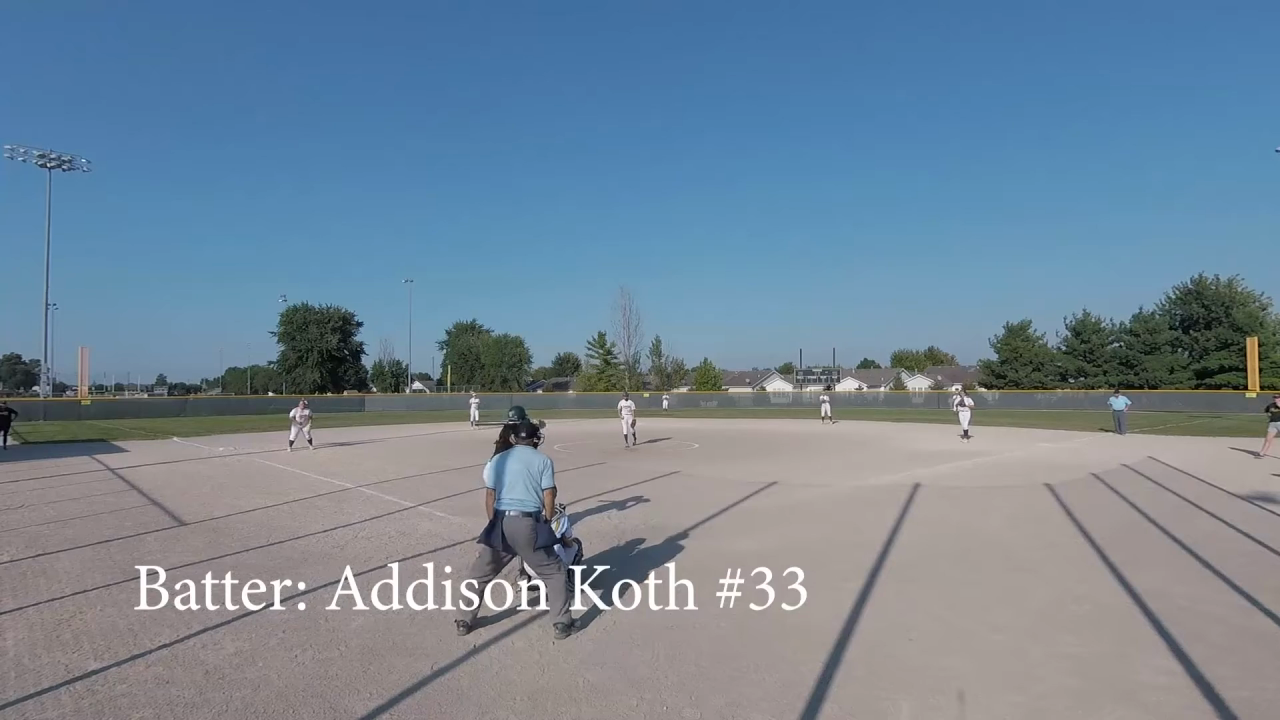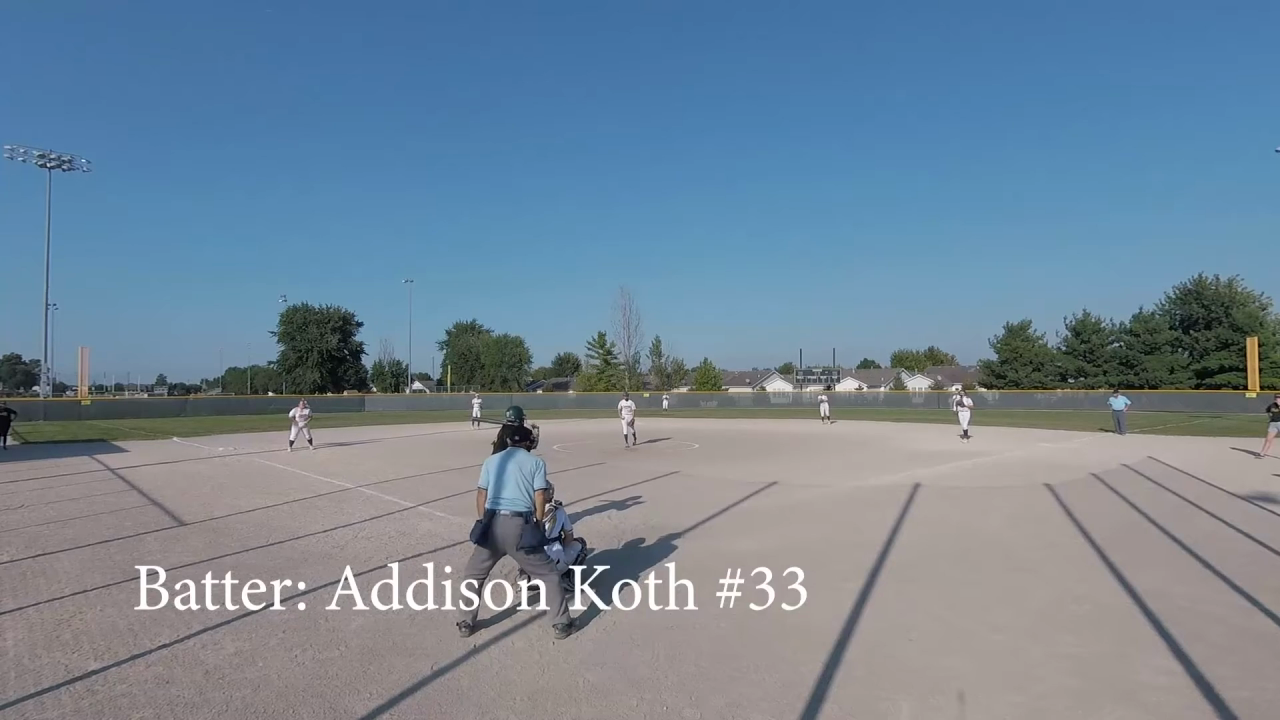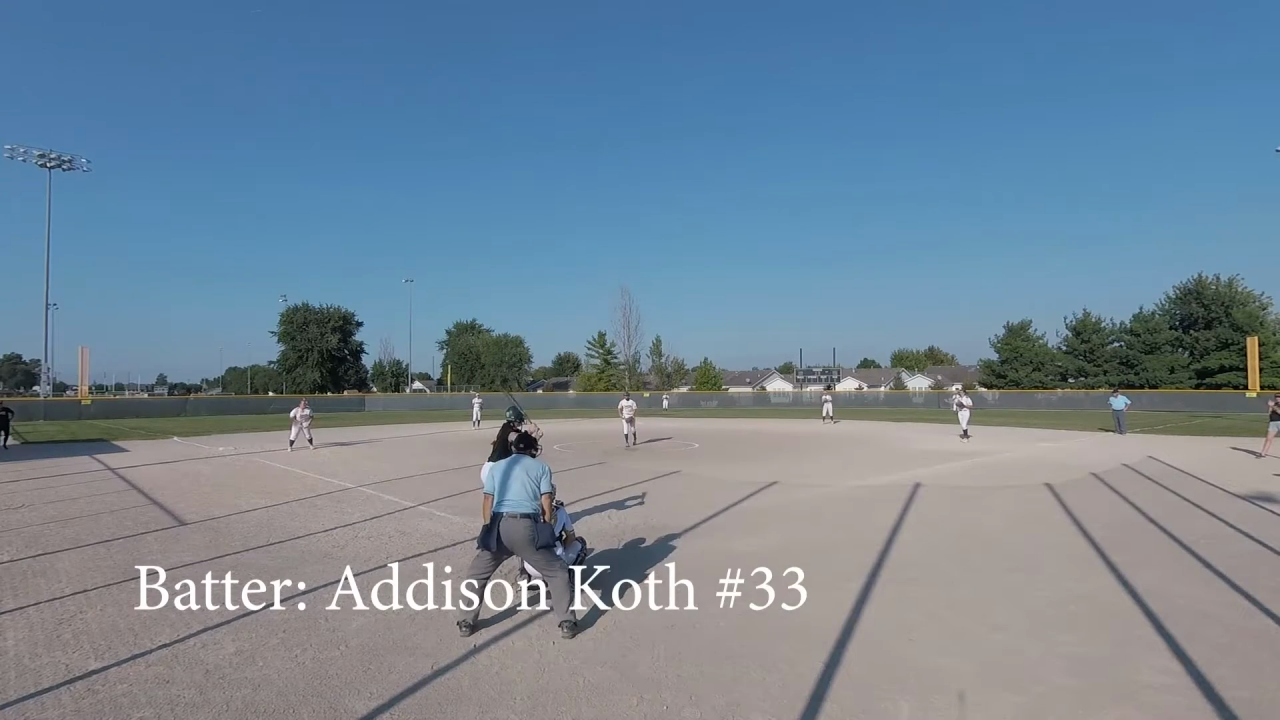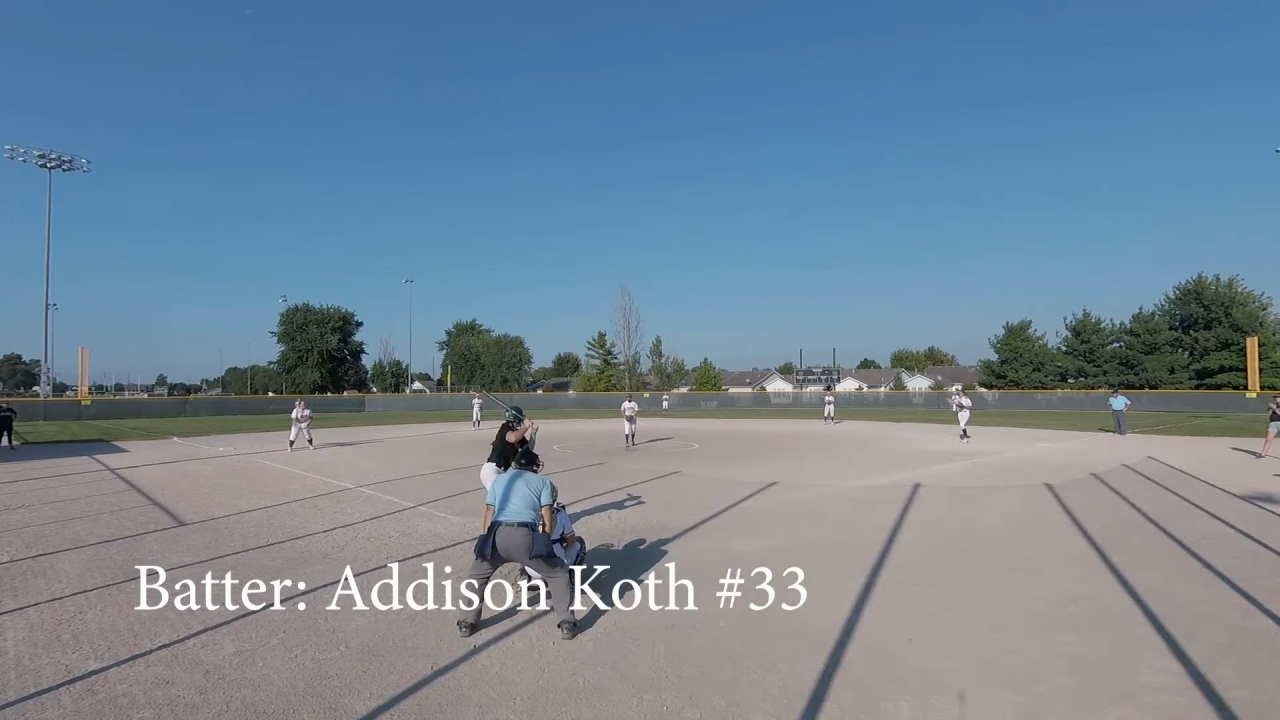
dt=0.5s
person 1, frame 1
left shoulder: (498, 459)
right shoulder: (543, 460)
left elbow: (490, 495)
right elbow: (549, 496)
right wrist: (547, 524)
left hip: (502, 524)
right hip: (529, 524)
left knee: (479, 573)
right knee: (555, 573)
left ankle: (465, 621)
right ankle: (562, 624)
person 1, frame 2
left shoulder: (491, 460)
right shoulder: (536, 462)
left elbow: (481, 494)
right elbow: (540, 497)
left wrist: (483, 523)
right wrist: (538, 525)
left hip: (493, 523)
right hip: (520, 525)
left knee: (474, 573)
right knee: (548, 574)
left ankle: (466, 622)
right ankle: (561, 624)
person 1, frame 3
left shoulder: (497, 466)
right shoulder: (541, 467)
left elbow: (487, 500)
right elbow: (546, 502)
left wrist: (488, 530)
left hip: (499, 526)
right hip: (527, 527)
left knee: (477, 574)
right knee: (557, 572)
left ankle: (466, 622)
right ankle: (567, 623)
person 1, frame 4
left shoulder: (500, 479)
right shoulder: (541, 481)
left elbow: (489, 511)
right elbow: (547, 513)
left wrist: (486, 540)
right wrist: (545, 542)
left hip: (498, 535)
right hip: (525, 536)
left knee: (476, 576)
right knee: (559, 573)
left ankle: (467, 623)
right ankle: (567, 624)
